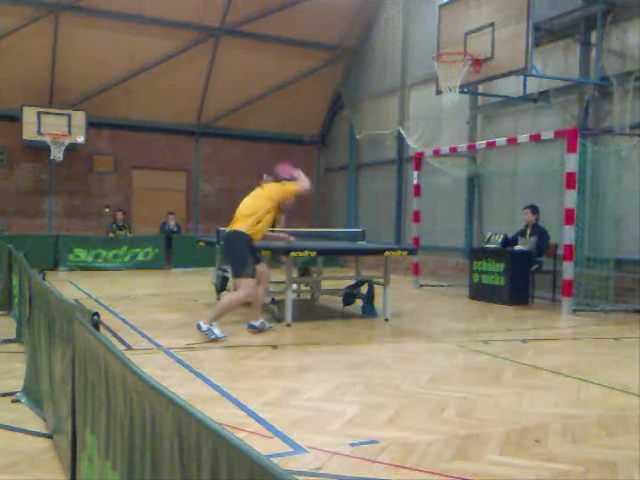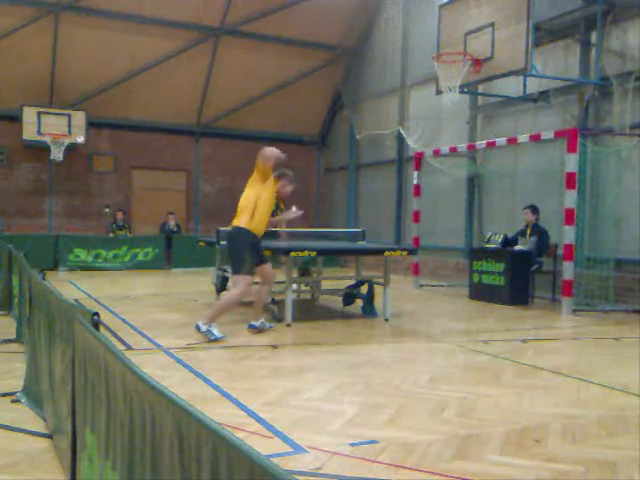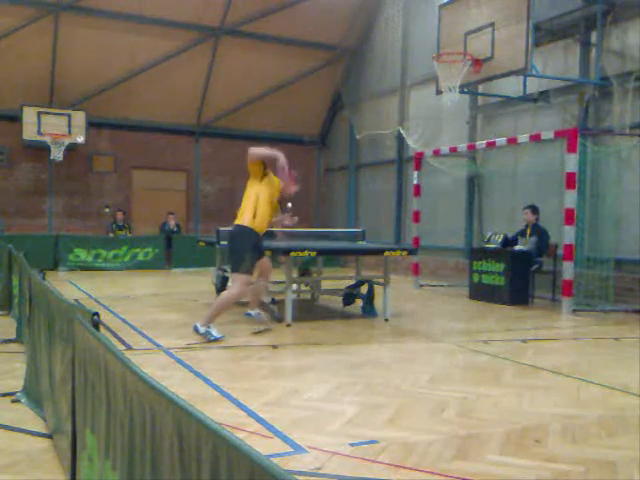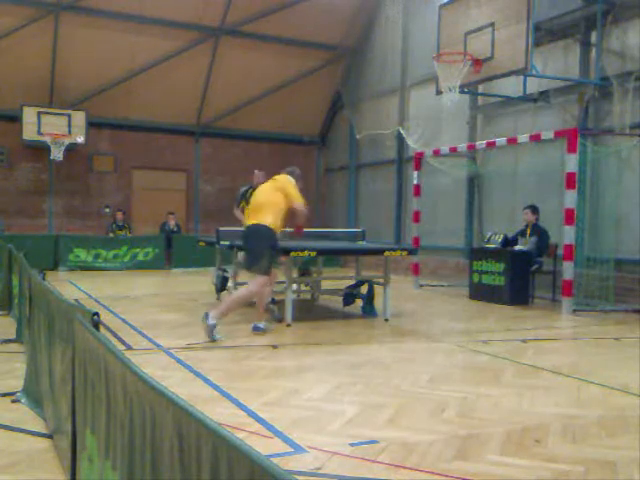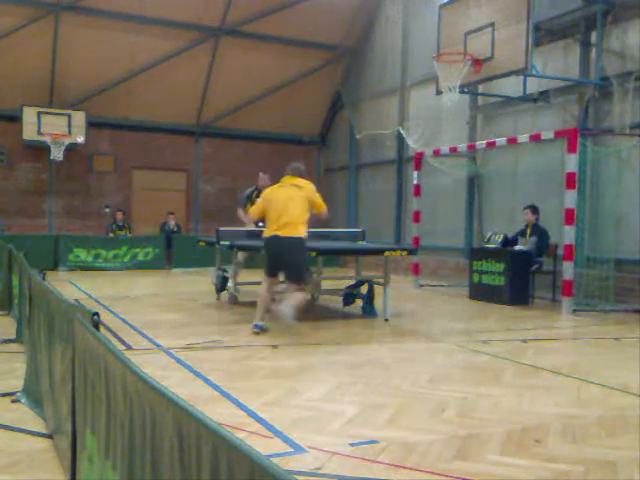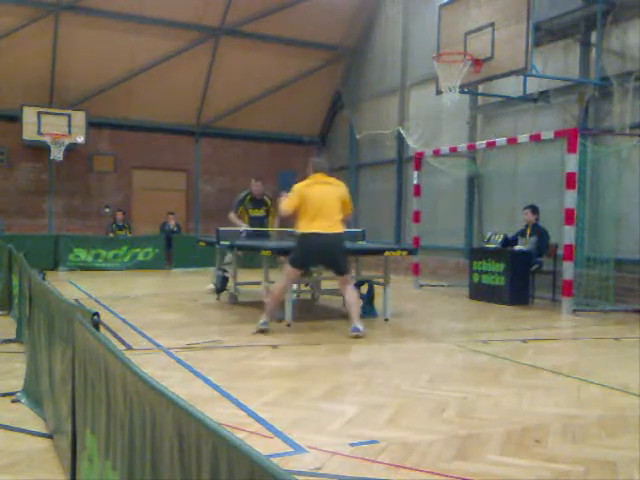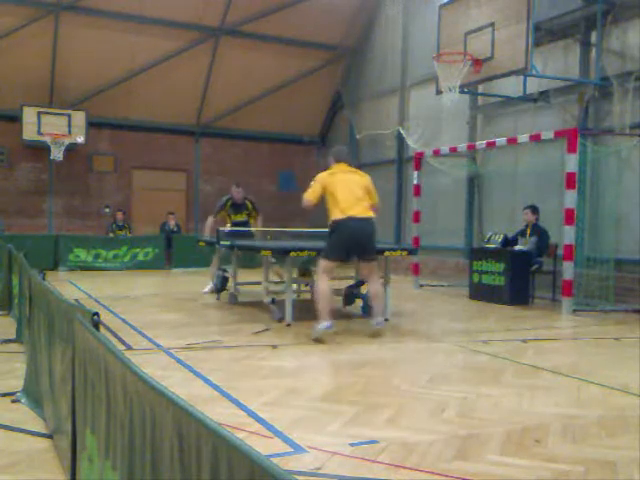
dt=0.2s
person 1, frame 1
left shoulder: (264, 194)
right shoulder: (275, 190)
right elbow: (305, 186)
left wrist: (278, 236)
right wrist: (299, 174)
left hip: (242, 241)
right hip: (238, 242)
left knee: (263, 277)
right knee: (245, 291)
left ankle: (256, 322)
right ankle: (207, 324)
person 1, frame 2
left shoulder: (268, 190)
right shoulder: (261, 179)
right elbow: (266, 152)
left wrist: (284, 217)
right wrist: (277, 155)
left hip: (250, 239)
right hip: (242, 237)
left knee: (268, 277)
right knee: (242, 289)
left ankle: (256, 321)
right ankle: (206, 324)
person 1, frame 3
left shoulder: (274, 193)
right shoulder: (263, 177)
right elbow: (252, 152)
right wrist: (277, 156)
left hip: (252, 237)
right hip: (244, 234)
left knee: (266, 271)
right knee: (240, 288)
left ankle: (253, 310)
right ankle: (204, 325)
person 1, frame 4
left shoulder: (265, 187)
right shoulder: (287, 180)
left elbow: (247, 216)
right elbow: (299, 208)
right wrist: (299, 222)
left hip: (253, 231)
right hip: (262, 234)
left knee: (269, 279)
right knee: (256, 287)
left ankle: (259, 322)
right ankle: (214, 316)
person 1, frame 5
left shoulder: (269, 191)
right shoulder: (307, 187)
left elbow: (252, 217)
right elbow: (323, 214)
left wrist: (258, 203)
left hip: (271, 242)
right hip: (293, 243)
left knee: (269, 283)
right knee: (298, 292)
left ankle: (258, 322)
right ankle: (285, 308)
person 1, frame 6
left shoulder: (301, 187)
right shoulder: (340, 186)
left elbow: (284, 212)
right elbow: (347, 216)
left wrist: (284, 199)
left hip: (308, 239)
right hip: (333, 239)
left knee: (286, 279)
right knee: (347, 284)
left ankle: (265, 319)
right ankle: (356, 324)
person 1, frame 7
left shoulder: (324, 177)
right shoulder: (363, 176)
left elbow: (307, 203)
right elbow: (375, 206)
left wrist: (310, 191)
left hip: (343, 227)
right hip: (366, 225)
left knee: (322, 275)
right knee: (372, 276)
left ankle: (323, 322)
right ankle: (378, 320)
